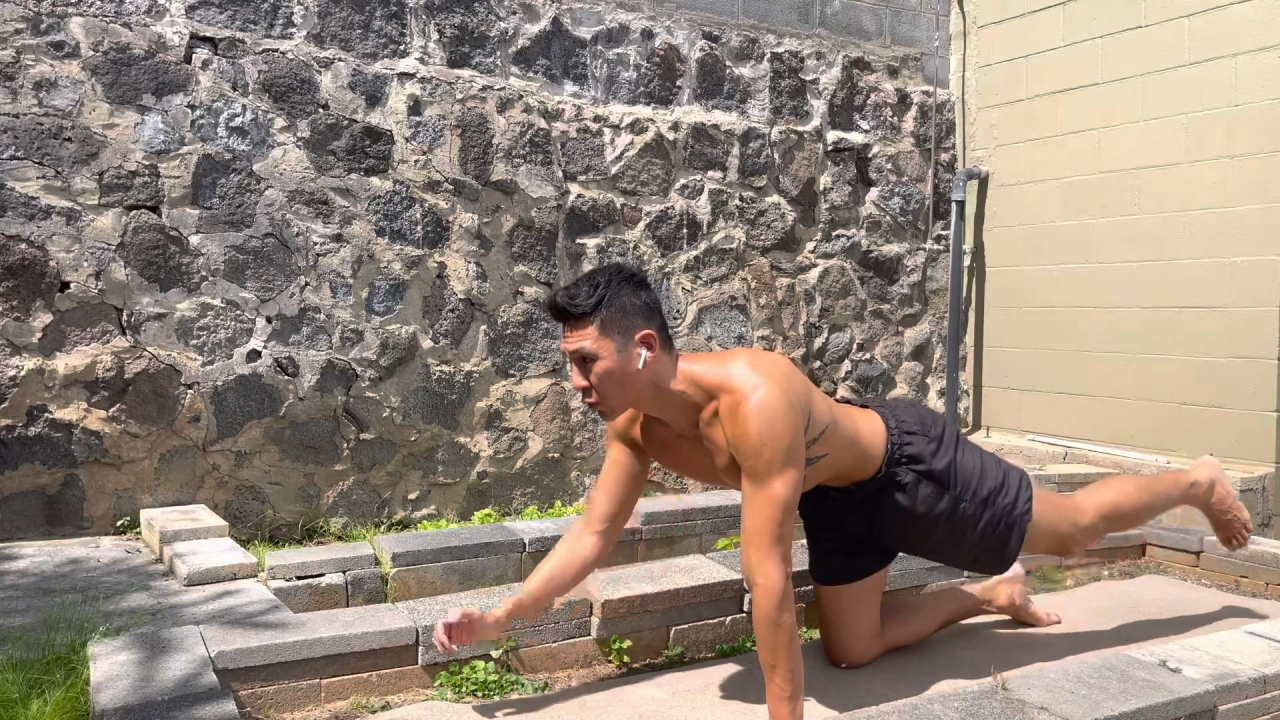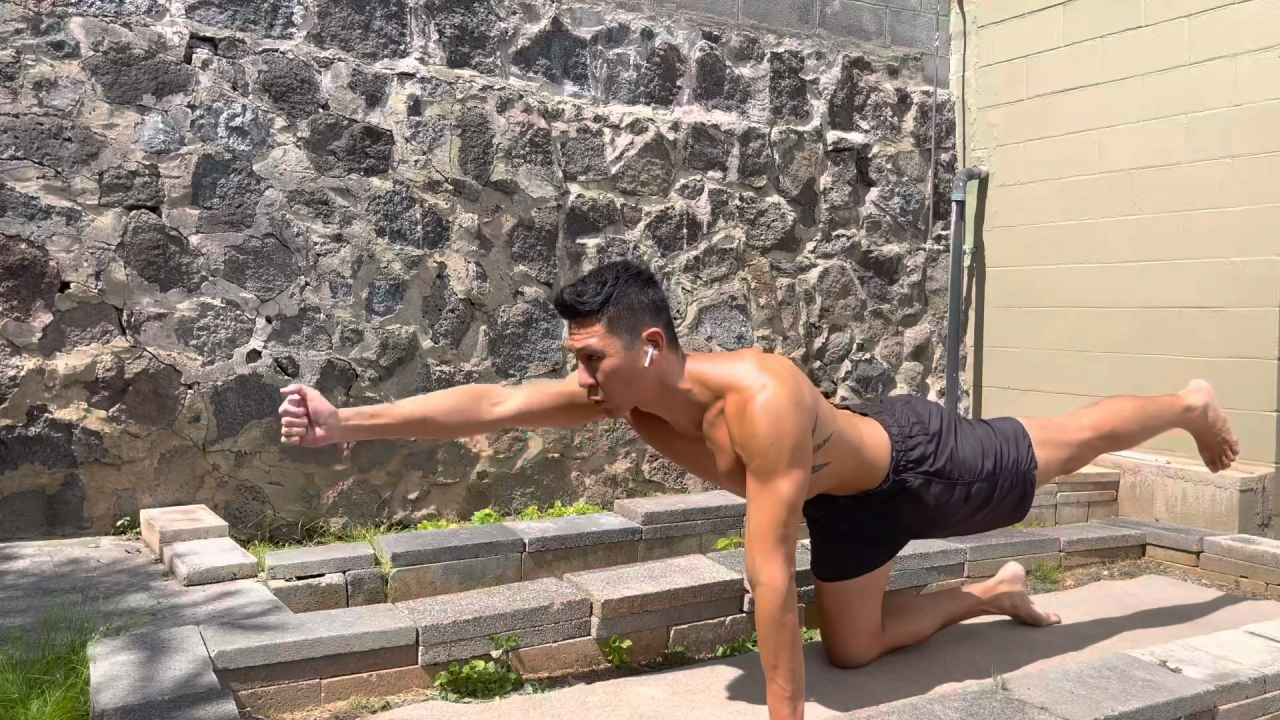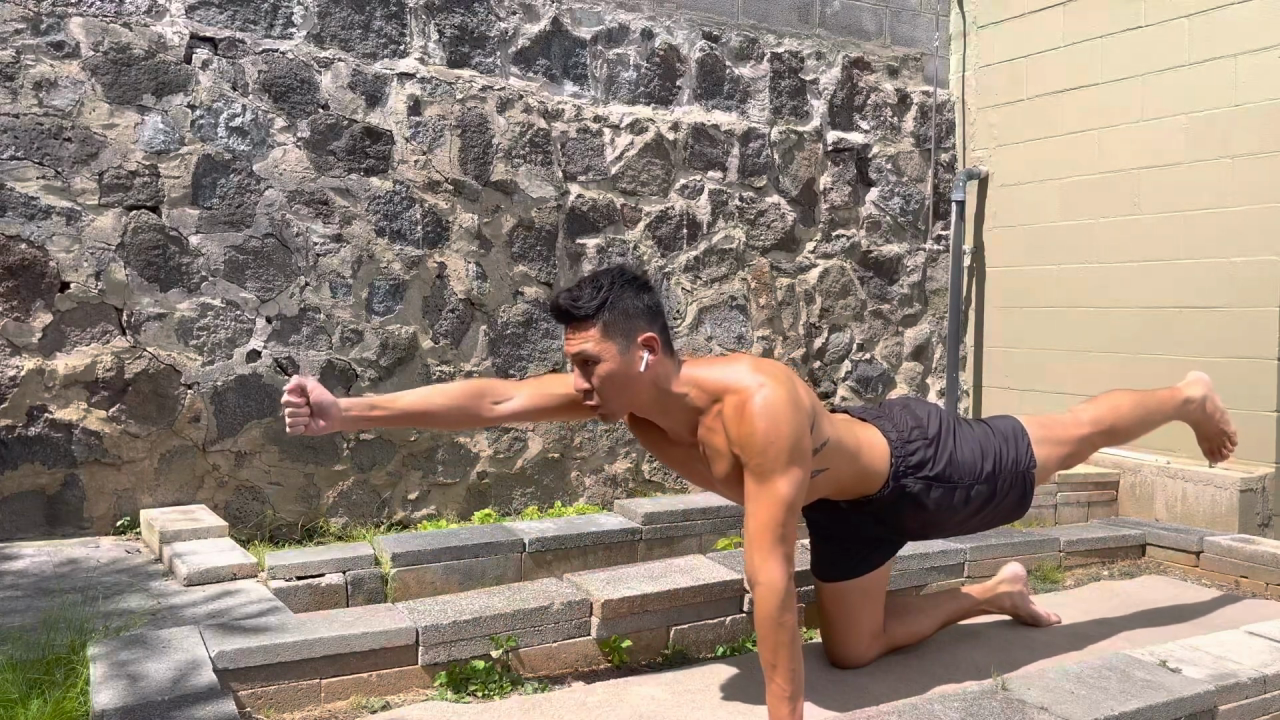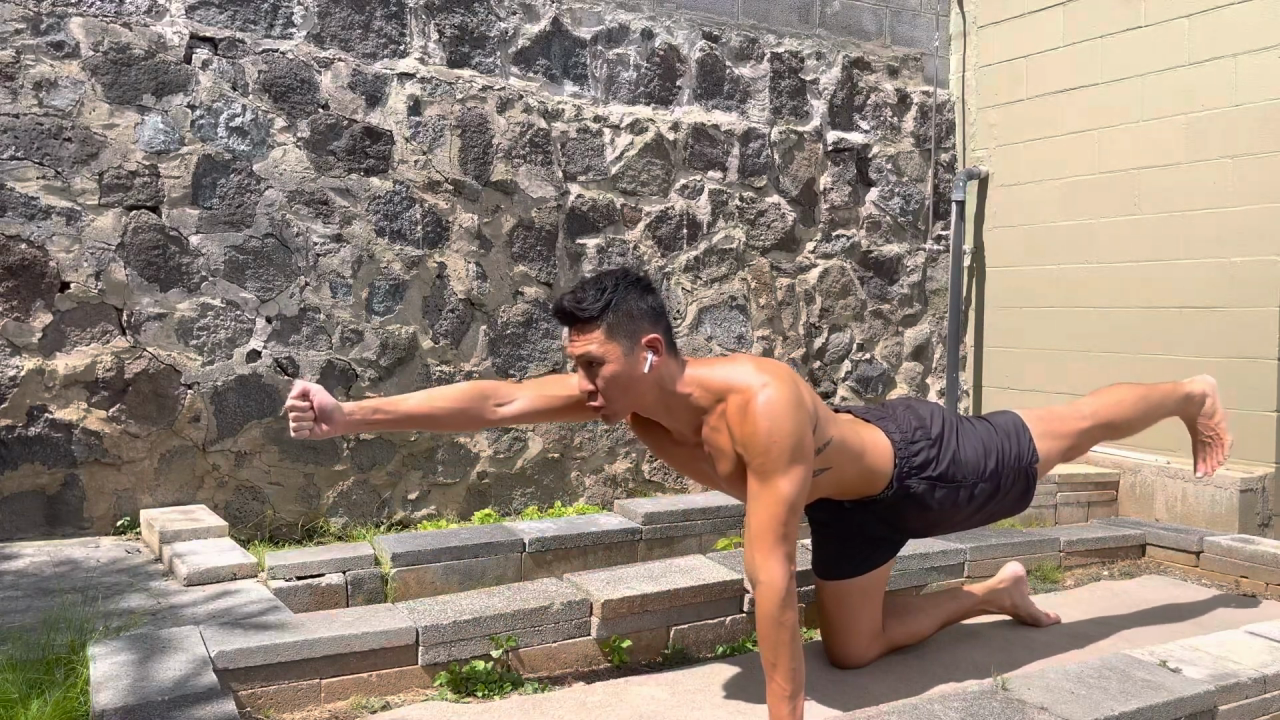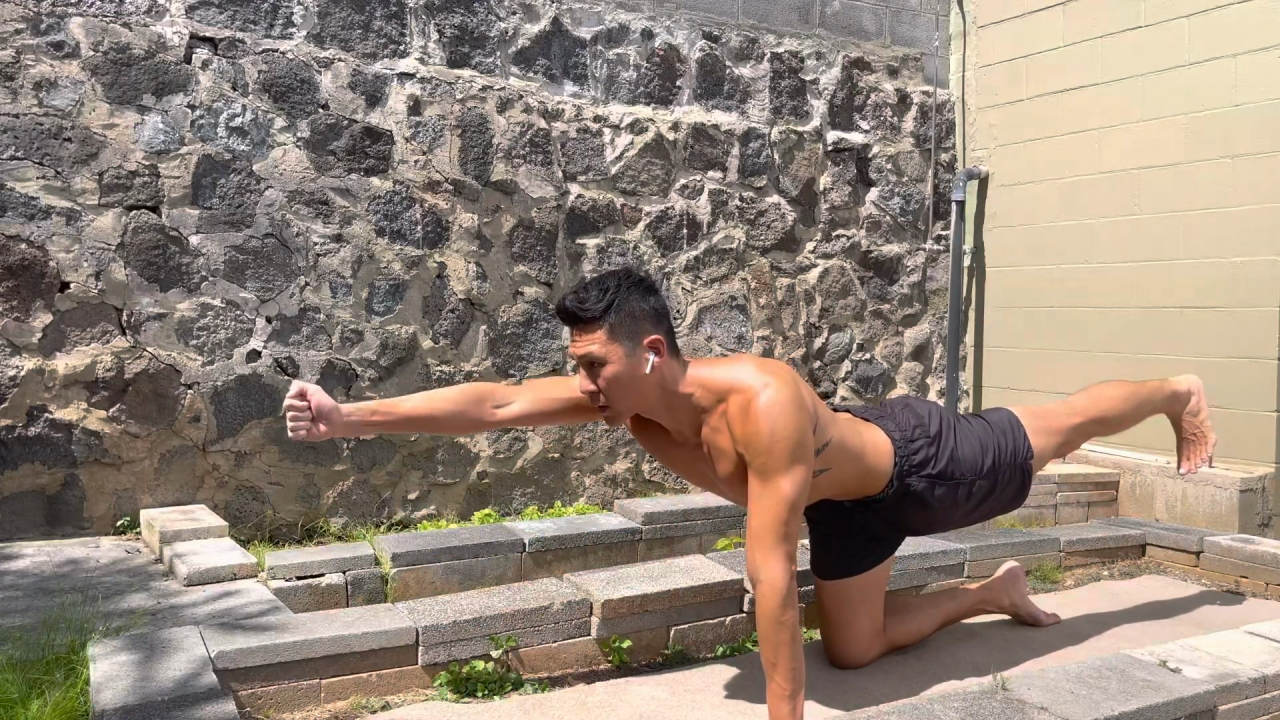
dt=1s
person 1, frame 1
left shoulder: (754, 401)
right shoulder: (635, 422)
left elbow: (767, 577)
right elbow: (592, 535)
right wrist: (499, 618)
left hip: (912, 464)
right hip: (840, 489)
left knee: (1071, 528)
right knee: (852, 649)
left ankle: (1198, 481)
right ankle: (994, 593)
person 1, frame 2
left shoulder: (761, 399)
right shoulder: (620, 390)
left elbow: (770, 572)
right elbow: (491, 403)
right wrist: (347, 422)
left hip: (915, 463)
right hip: (847, 489)
left knee: (1063, 446)
left ankle: (1188, 406)
right ankle: (996, 594)
person 1, frame 3
left shoulder: (757, 403)
right shoulder: (619, 393)
left elbow: (769, 572)
right elbow: (493, 398)
right wrist: (347, 411)
left hip: (912, 465)
right hip: (846, 491)
left knee: (1063, 440)
left ankle: (1186, 397)
right ankle: (997, 592)
person 1, frame 4
left shoulder: (760, 402)
right shoulder: (620, 392)
left elbow: (769, 572)
right elbow: (495, 400)
right wrist: (349, 415)
left hip: (914, 464)
right hip: (847, 490)
left knee: (1064, 434)
left ankle: (1188, 395)
right ankle: (996, 592)
person 1, frame 5
left shoulder: (762, 403)
right shoulder: (618, 393)
left elbow: (773, 573)
right elbow: (497, 402)
right wrist: (347, 417)
left hip: (914, 461)
right hip: (847, 489)
left knee: (1055, 428)
left ankle: (1175, 392)
right ankle: (994, 591)
